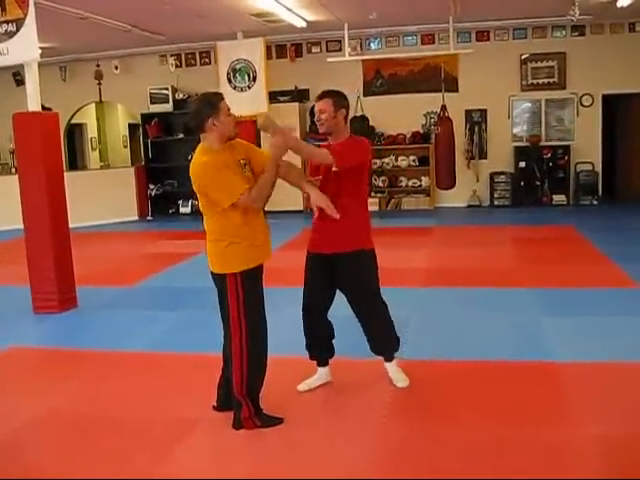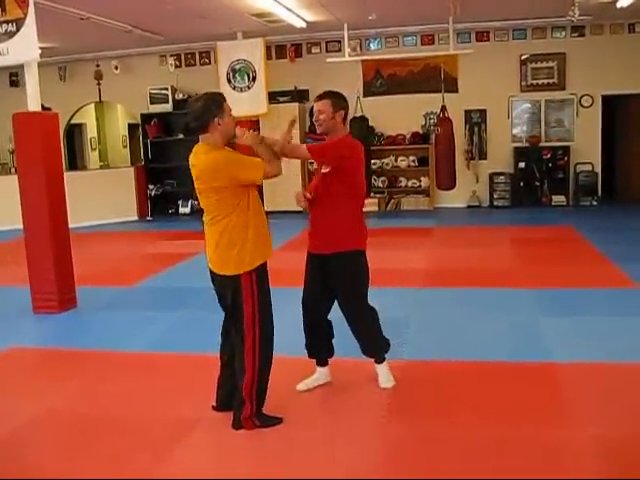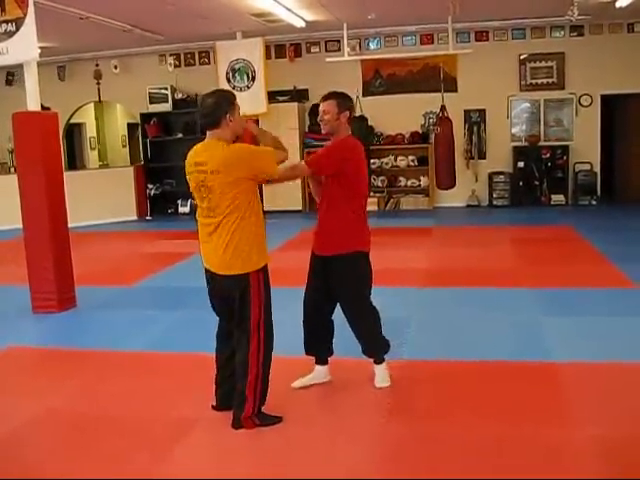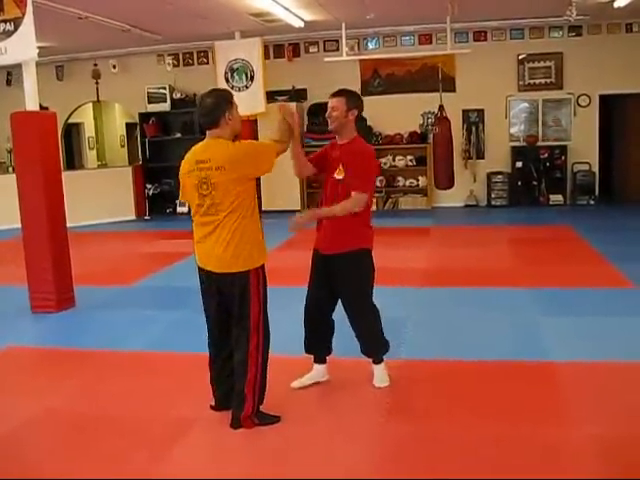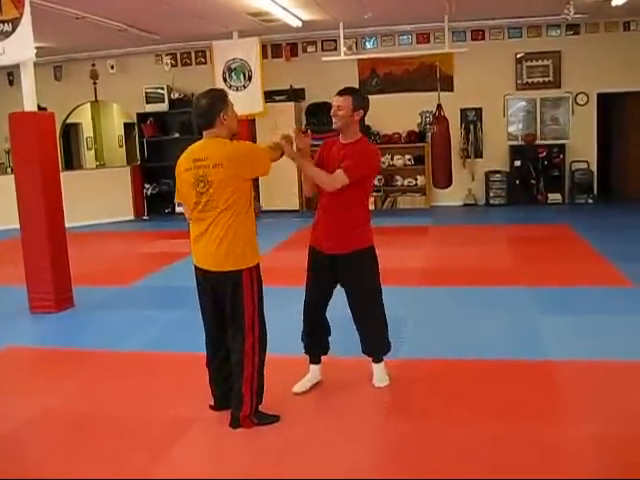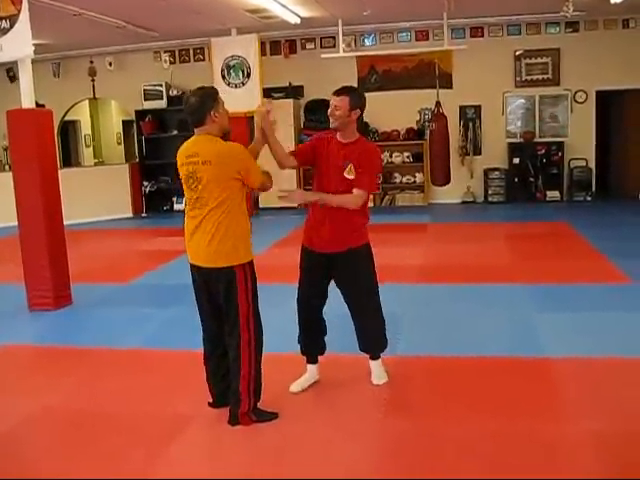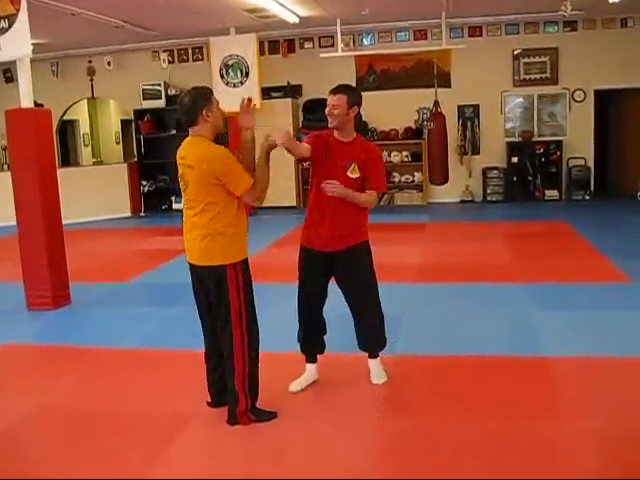
dt=0.2s
person 1, frame 1
left shoulder: (237, 148)
right shoulder: (205, 165)
left elbow: (281, 167)
right elbow: (254, 200)
left wrist: (310, 189)
right wrist: (275, 155)
left hip: (245, 258)
right hip: (234, 262)
left knee: (240, 332)
right knee: (246, 336)
left ankle: (228, 397)
right ankle: (247, 412)
person 1, frame 2
left shoulder: (211, 152)
right shoulder: (218, 160)
left elbow: (265, 163)
right elbow: (271, 168)
left wrist: (253, 145)
right wrist: (254, 143)
left hip: (229, 258)
right hip: (241, 261)
left knee: (236, 329)
right knee: (255, 334)
left ankle: (227, 397)
right ankle: (248, 413)
person 1, frame 3
left shoulder: (195, 156)
right shoulder: (238, 155)
right elbow: (280, 154)
right wrist: (257, 131)
left hip: (215, 262)
right hip: (244, 262)
left knee: (230, 330)
right knee: (255, 335)
left ankle: (225, 396)
right ankle: (248, 412)
person 1, frame 4
left shoulder: (190, 160)
right shoulder: (241, 152)
left elbow: (192, 206)
right elbow: (282, 144)
right wrist: (288, 122)
left hip: (207, 262)
right hip: (241, 262)
left knee: (220, 332)
right knee: (251, 335)
left ankle: (223, 396)
right ankle: (247, 412)
person 1, frame 5
left shoulder: (186, 159)
right shoulder: (239, 152)
left elbow: (189, 210)
right elbow: (275, 152)
right wrist: (284, 142)
left hip: (203, 261)
right hip: (236, 261)
left knee: (217, 333)
right knee: (248, 335)
left ankle: (222, 396)
right ankle: (245, 411)
person 1, frame 6
left shoulder: (185, 153)
right shoulder: (229, 152)
right elbow: (264, 183)
left wrist: (257, 141)
right wrist: (262, 144)
left hip: (199, 257)
right hip: (229, 257)
left knee: (214, 329)
right knee: (244, 332)
left ankle: (221, 393)
right ankle: (244, 408)
person 1, frame 7
left shoulder: (187, 150)
right shoulder: (216, 155)
left elbow: (236, 173)
right elbow: (254, 195)
left wrist: (247, 133)
right wrist: (265, 153)
left hip: (199, 255)
right hip: (223, 256)
left knee: (214, 328)
right knee: (239, 330)
left ankle: (219, 392)
right ankle: (242, 407)
person 2, frame 1
left shoulder: (360, 147)
right shoulder: (317, 152)
left elbow: (323, 158)
left wrist: (281, 133)
left hip: (355, 246)
right hip: (320, 246)
left knee: (370, 307)
right knee: (313, 310)
left ankle: (391, 363)
right ankle: (322, 369)
person 2, frame 2
left shoulder: (348, 148)
right shoulder: (326, 154)
left elbow: (295, 151)
right wrist: (305, 199)
left hip: (347, 247)
right hip: (319, 246)
left knee: (355, 309)
right knee: (312, 309)
left ankle: (380, 363)
right ankle: (322, 369)
person 2, frame 3
left shoulder: (347, 149)
right shoulder: (333, 152)
left elbow: (299, 169)
right wrist: (314, 179)
left hip: (349, 248)
right hip: (325, 246)
left knee: (358, 308)
right knee: (315, 308)
left ankle: (379, 363)
right ankle: (321, 368)
person 2, frame 4
left shoulder: (361, 153)
right shoulder: (331, 149)
left elbow: (357, 203)
right elbow: (302, 172)
left wrist: (314, 214)
right wrist: (295, 134)
left hip: (353, 247)
right hip: (326, 244)
left knee: (360, 308)
right knee: (316, 307)
left ankle: (378, 364)
right ankle: (319, 367)
person 2, frame 5
left shoulder: (368, 153)
right shoulder: (327, 147)
left elbow: (330, 184)
right elbow: (310, 190)
left wrist: (298, 158)
right wrist: (303, 153)
left hip: (355, 247)
right hip: (321, 244)
left knee: (367, 307)
right knee: (313, 306)
left ankle: (378, 363)
right ankle: (314, 369)
person 2, frame 6
left shoulder: (369, 153)
right shoulder: (320, 143)
left elbow: (357, 201)
right elbow: (287, 162)
left wrist: (312, 196)
right wrist: (268, 133)
left hip: (352, 246)
right hip: (315, 243)
left knee: (365, 305)
right knee: (308, 305)
left ankle: (375, 361)
right ankle: (312, 368)
person 2, frame 7
left shoulder: (369, 152)
right shoulder: (320, 140)
left elbow: (371, 199)
right elbow: (301, 149)
left wrist: (345, 192)
right wrist: (284, 139)
left hip: (352, 244)
right hip: (313, 242)
left knee: (365, 303)
right knee: (309, 305)
left ankle: (374, 360)
right ankle: (311, 367)
